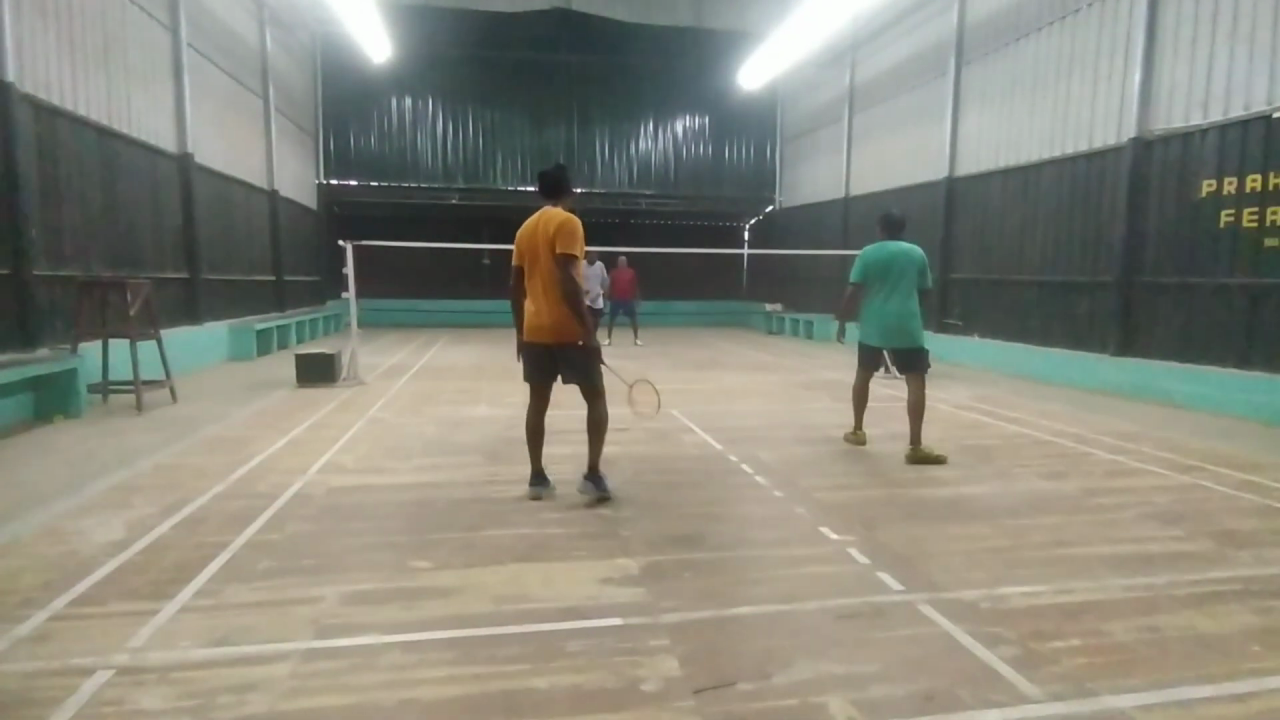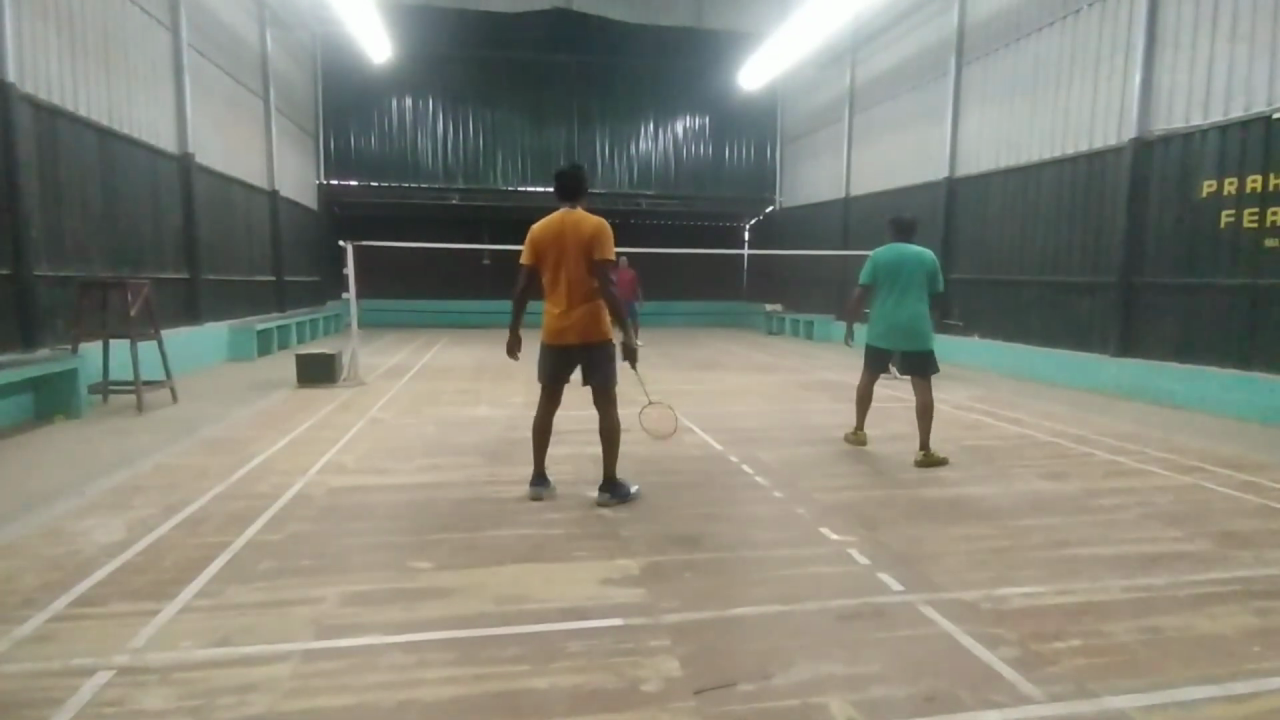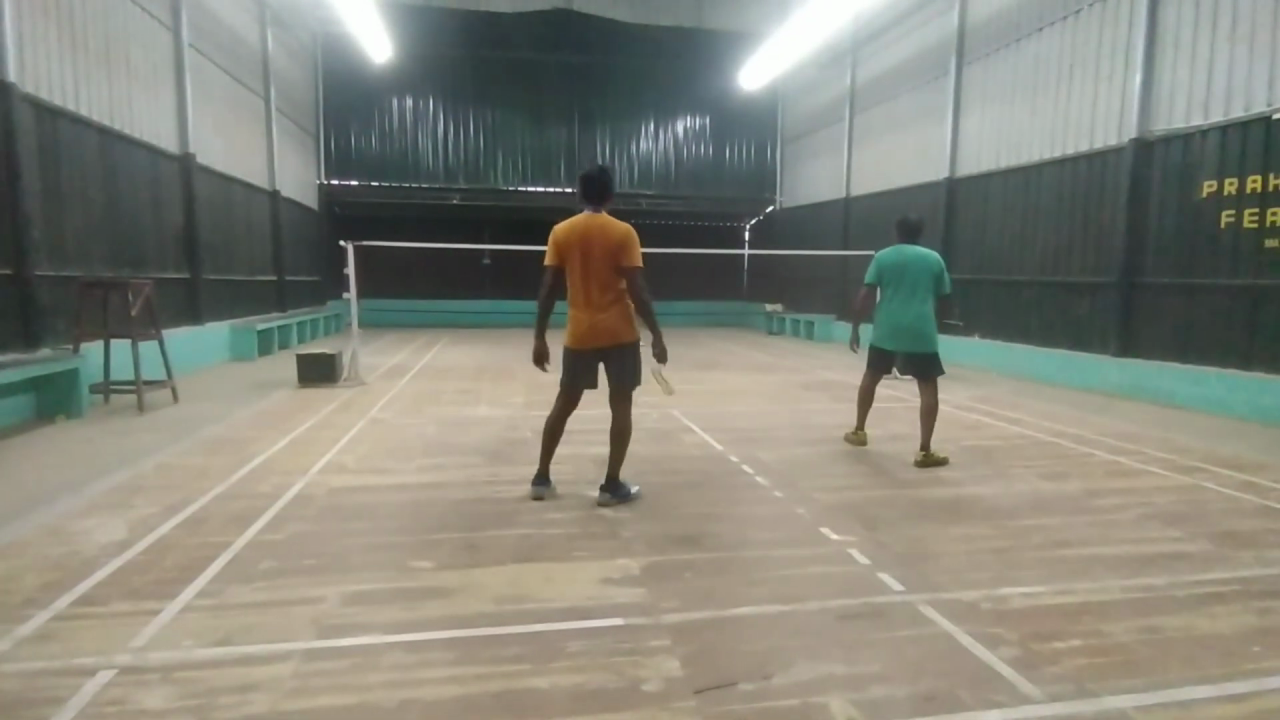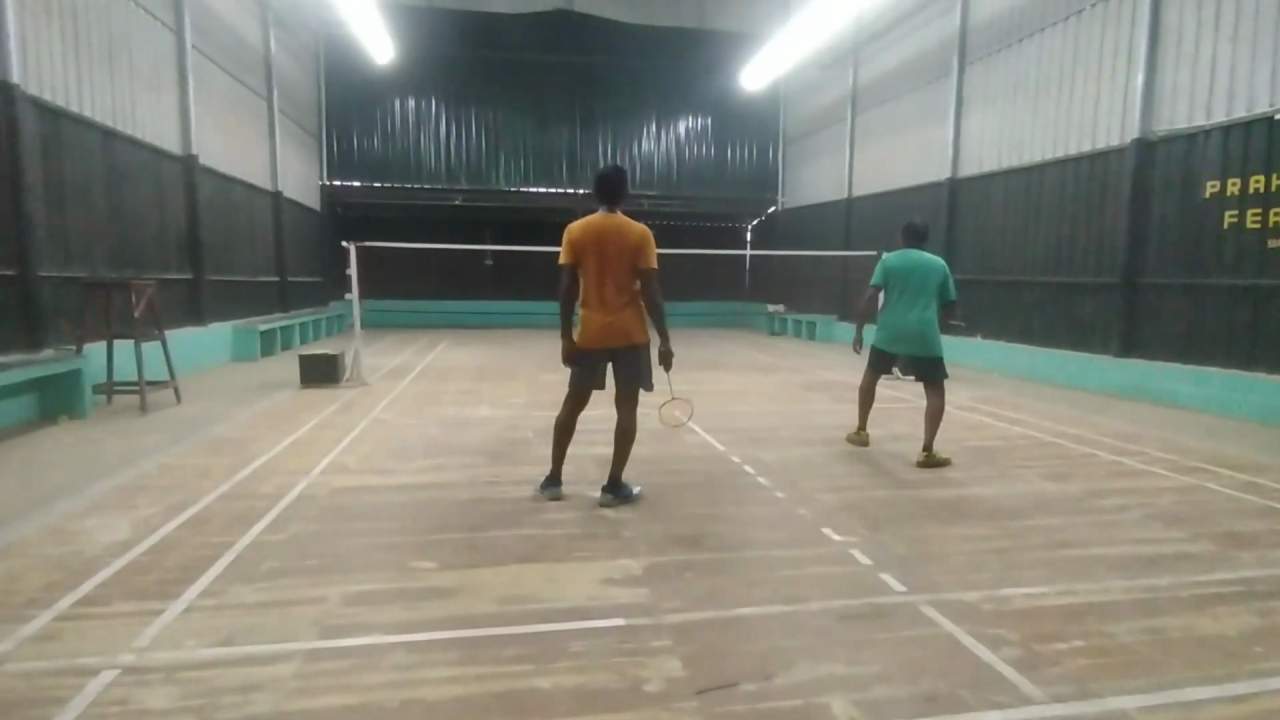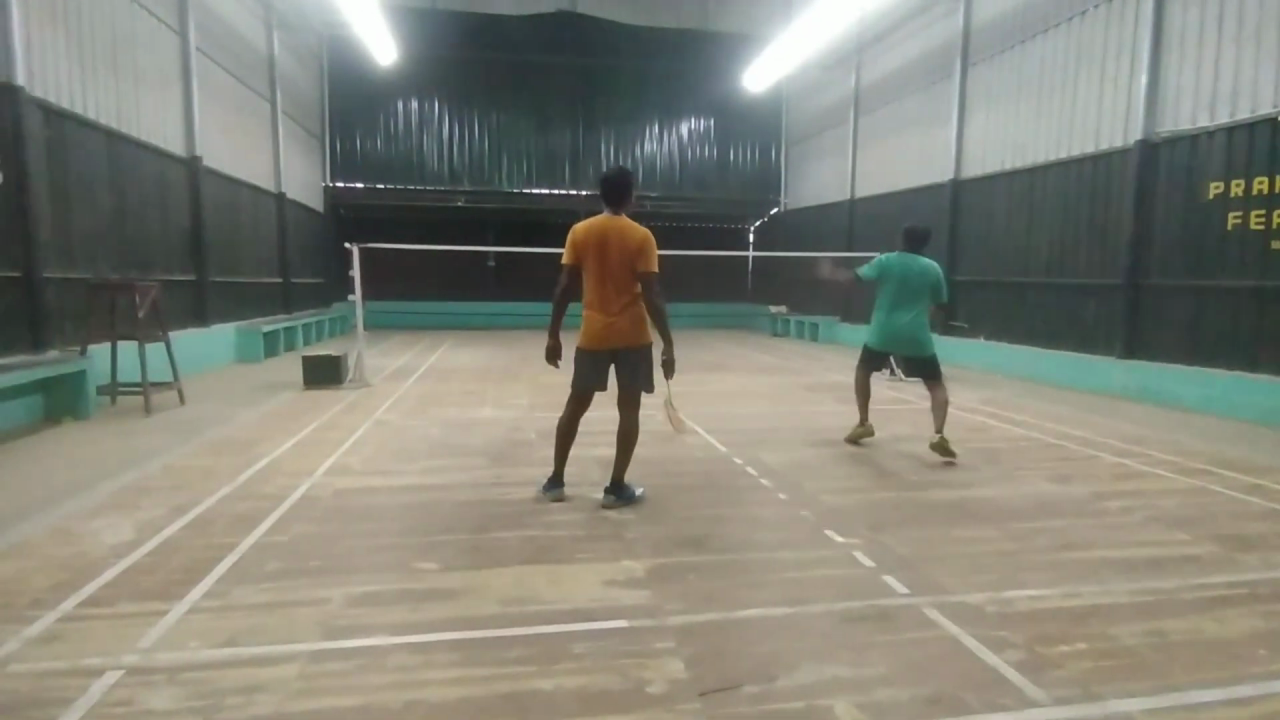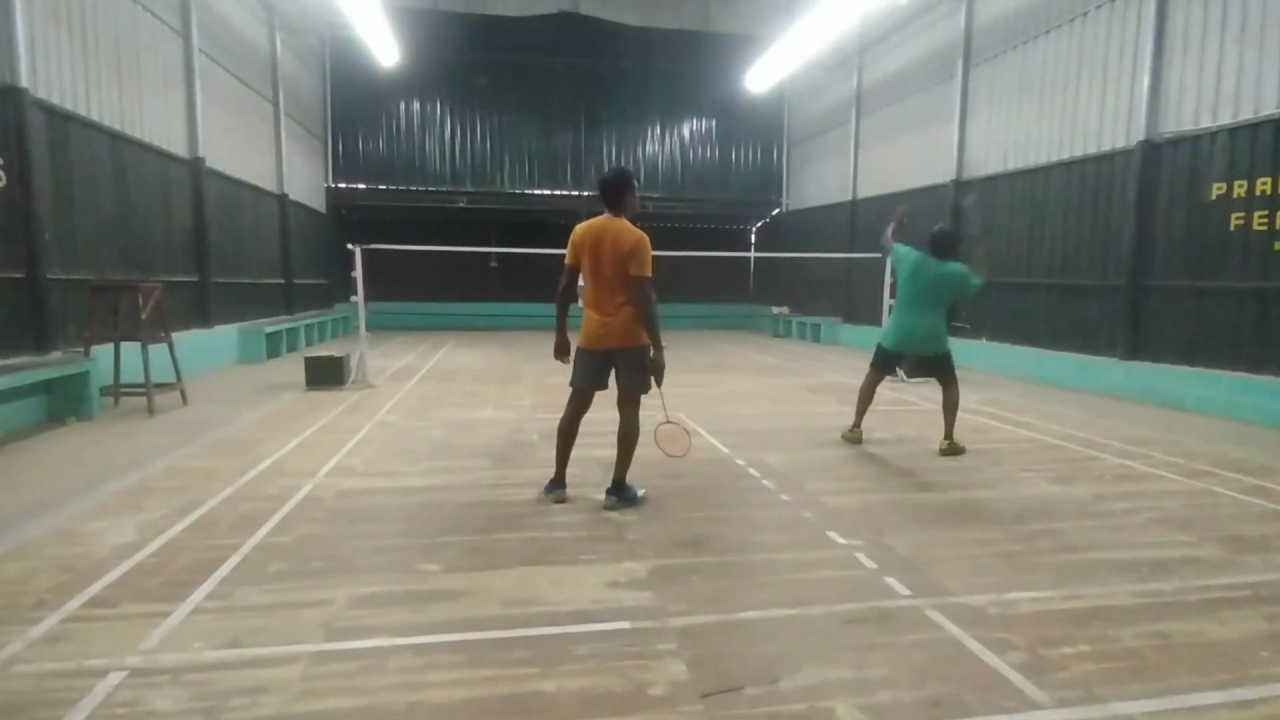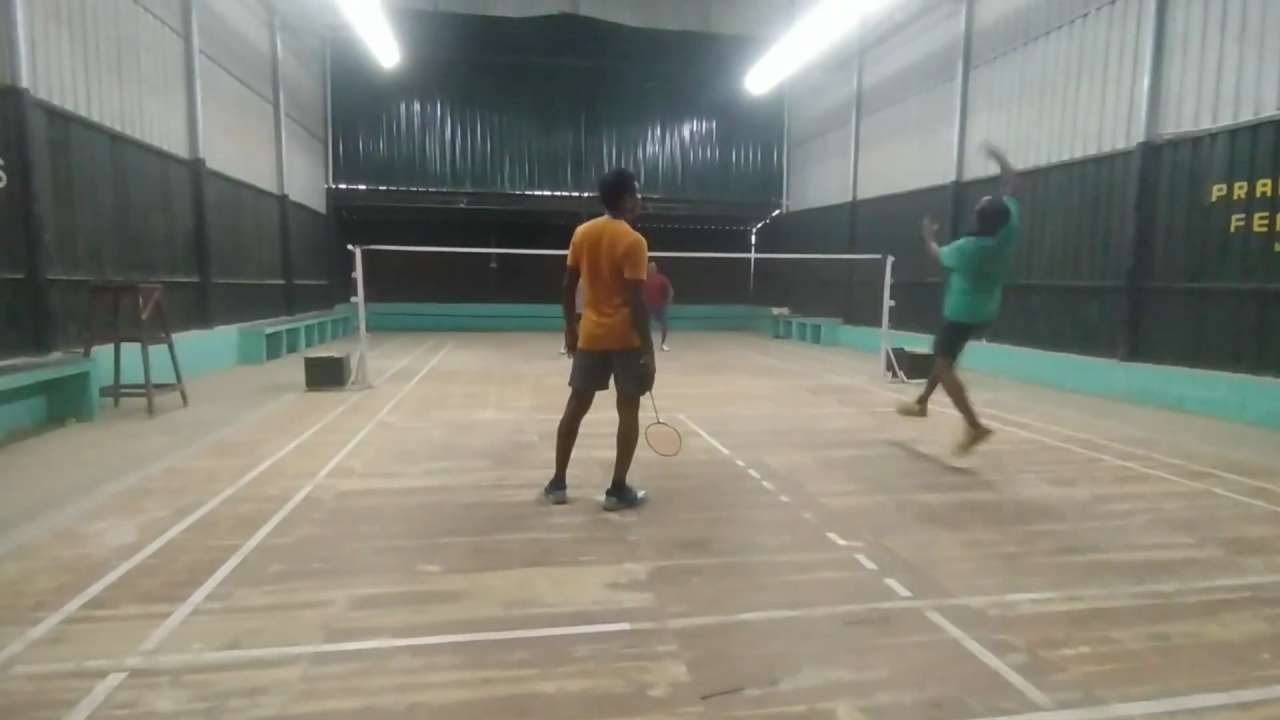
dt=0.3s
person 1, frame 1
left shoulder: (526, 228)
right shoulder: (568, 222)
left elbow: (517, 286)
right elbow: (568, 280)
left wrist: (522, 331)
right wrist: (588, 330)
left hip: (535, 330)
right hip: (569, 329)
left knee: (538, 403)
right knee: (596, 399)
left ankle: (538, 478)
right ankle: (592, 476)
person 1, frame 2
left shoulder: (538, 230)
right shoulder: (597, 227)
left elbow: (523, 286)
right elbow: (607, 285)
left wrist: (514, 330)
right wrist: (627, 333)
left hip: (555, 332)
right hip: (594, 331)
left knee: (547, 404)
right knee: (606, 405)
left ankle: (539, 479)
right ankle: (610, 484)
person 1, frame 3
left shoulder: (560, 232)
right shoulder: (623, 232)
left elbow: (548, 290)
right elbow: (637, 290)
left wrist: (539, 338)
right wrist: (657, 336)
left hip: (579, 335)
right hip: (620, 334)
left knee: (563, 405)
right knee: (621, 407)
left ankle: (542, 478)
right ankle: (611, 485)
person 1, frame 4
left shoulder: (575, 231)
right shoulder: (640, 234)
left elbow: (567, 289)
right elbow: (651, 293)
left wrist: (566, 337)
right wrist: (665, 340)
left hip: (589, 335)
right hip: (630, 335)
left knee: (572, 405)
right knee: (626, 408)
left ankle: (553, 479)
right ankle: (613, 486)
person 1, frame 5
left shoulder: (579, 232)
right shoulder: (641, 237)
left elbow: (564, 288)
right elbow: (651, 296)
left wrist: (554, 335)
right wrist: (668, 345)
left hip: (592, 336)
right hip: (632, 337)
left knee: (575, 406)
right knee: (629, 409)
left ankle: (556, 481)
right ankle: (616, 488)
person 1, frame 6
left shoulder: (580, 232)
right shoulder: (636, 239)
left elbow: (565, 288)
right elbow: (642, 300)
left wrist: (560, 332)
right wrist: (657, 349)
left hip: (592, 336)
right hip: (630, 337)
left knee: (576, 406)
right knee: (629, 410)
left ankle: (558, 482)
right ankle: (618, 489)
person 1, frame 7
left shoulder: (581, 233)
right shoulder: (633, 241)
left elbow: (568, 287)
right elbow: (635, 302)
left wrist: (570, 328)
right wrist: (648, 352)
left hip: (591, 336)
right hip: (626, 338)
left knee: (576, 407)
right knee: (628, 411)
left ankle: (558, 483)
right ankle: (617, 490)
person 2, frame 1
left shoulder: (867, 254)
right shoulder: (917, 254)
left elbow: (852, 293)
right elbow: (923, 293)
left wrist: (841, 322)
left hip: (872, 328)
right hip: (907, 328)
left knee: (863, 376)
right knee: (916, 384)
left ankle: (858, 431)
right ankle: (915, 446)
person 2, frame 2
left shoulder: (878, 255)
right shoulder: (928, 257)
left elbow: (860, 294)
right elbow: (936, 298)
left wrist: (849, 324)
left hip: (881, 330)
right hip: (917, 332)
left knee: (868, 378)
right knee: (923, 388)
left ankle: (858, 431)
right ankle: (924, 451)
person 2, frame 3
left shoulder: (883, 257)
right shoulder: (934, 259)
left elbow: (865, 296)
right elbow: (944, 302)
left wrist: (855, 328)
right wrist: (933, 319)
left hip: (886, 332)
right hip: (922, 334)
left knee: (870, 379)
right knee: (928, 389)
left ankle: (859, 432)
right ankle: (925, 451)
person 2, frame 4
left shoulder: (889, 261)
right shoulder: (939, 265)
left elbow: (870, 298)
right elbow: (950, 308)
left wrist: (859, 330)
left hip: (889, 333)
right hip: (925, 337)
left knee: (870, 378)
right knee: (935, 392)
left ankle: (861, 432)
right ankle: (927, 451)
person 2, frame 5
left shoulder: (886, 262)
right shoulder: (933, 269)
left elbow: (854, 277)
right elbow: (939, 304)
left wrist: (832, 272)
left hip: (882, 334)
right hip: (917, 338)
left knee: (863, 371)
right knee: (937, 386)
left ankle: (863, 424)
right ankle: (939, 437)
person 2, frame 6
left shoulder: (909, 258)
right shoulder: (958, 273)
left elbow: (887, 242)
right elbow: (977, 285)
left wrist: (896, 222)
left hip: (898, 335)
right hip: (932, 339)
left knee: (873, 377)
right knee: (950, 383)
left ankle: (855, 428)
right ankle: (949, 440)
person 2, frame 7
left shoulder: (966, 247)
right shoulder: (1009, 229)
left elbow: (939, 255)
right elbow: (1012, 184)
left wrist: (929, 236)
right wrist: (1000, 158)
left hip: (962, 315)
right hip: (985, 310)
left knee: (943, 366)
right knee: (944, 361)
left ankle: (975, 427)
right ankle: (921, 403)
